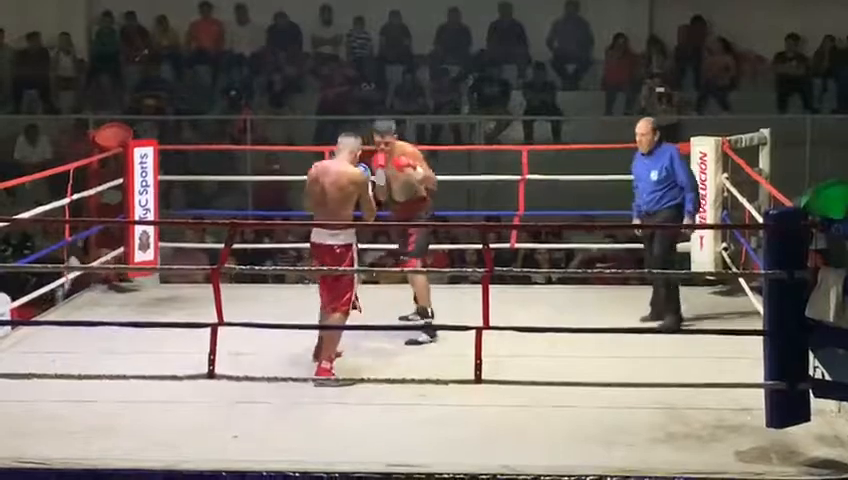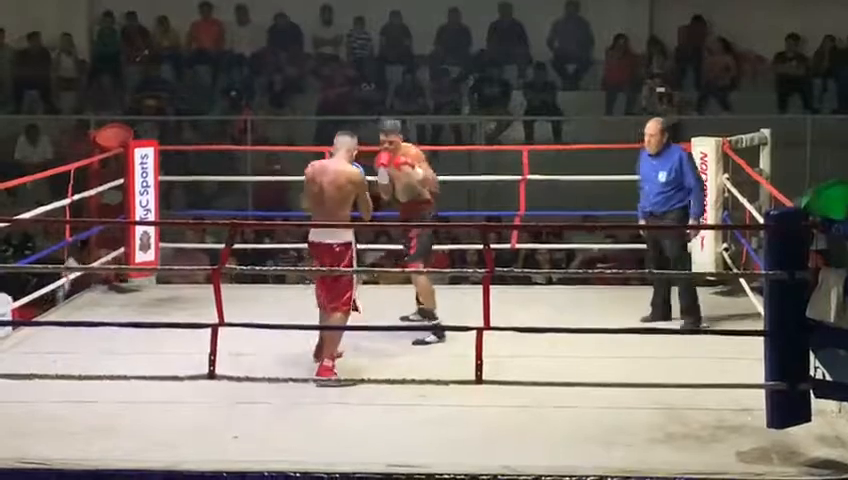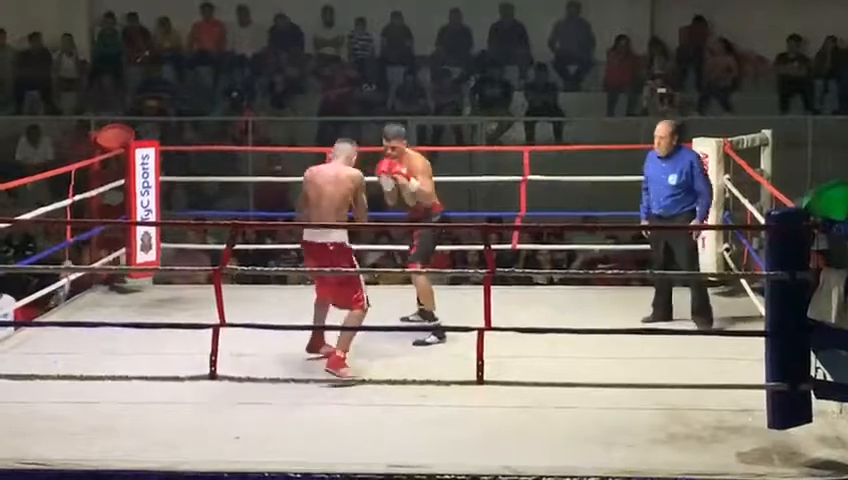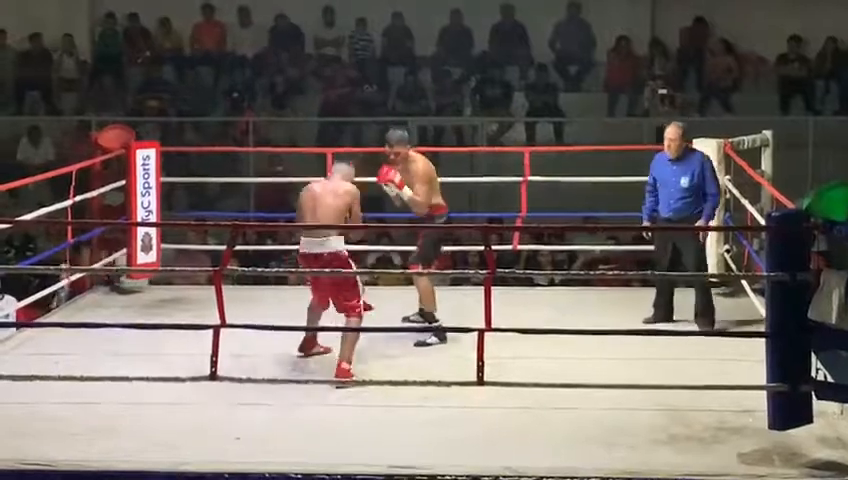
dt=0.1s
person 1, frame 1
left shoulder: (315, 170)
right shoulder: (357, 176)
right elbow: (370, 216)
right wrist: (367, 187)
left hip: (318, 240)
right hip: (341, 243)
left knee: (329, 299)
right knee: (340, 308)
left ankle: (323, 348)
right ankle: (324, 368)
person 1, frame 2
left shoulder: (312, 168)
right shoulder: (355, 174)
right elbow: (367, 215)
left hip: (316, 239)
right hip: (340, 242)
left knee: (326, 296)
right knee: (341, 307)
left ankle: (324, 348)
right ankle: (326, 367)
person 1, frame 3
left shoulder: (310, 174)
right shoulder: (354, 176)
left elbow: (300, 213)
right elbow: (362, 216)
left hip: (310, 240)
right hip: (334, 242)
left knee: (325, 292)
right knee: (357, 305)
left ankle: (317, 343)
right ankle: (338, 358)
person 1, frame 4
left shoulder: (308, 189)
right shoulder: (351, 190)
right elbow: (356, 227)
left hip: (307, 250)
right hip: (332, 251)
left knee: (320, 294)
right knee: (354, 310)
left ankle: (309, 344)
right ankle: (343, 368)
person 2, frame 1
left shoulder: (409, 152)
right shoulder: (379, 159)
left elbow: (432, 184)
right elbow: (382, 197)
left wrist: (413, 170)
right wrist: (379, 175)
left hip: (419, 211)
right hip: (400, 211)
left knee: (414, 264)
right knee: (407, 262)
left ankle: (428, 328)
right ankle: (422, 309)
person 2, frame 2
left shoulder: (413, 154)
right shoulder: (386, 157)
left elbow: (434, 186)
right elbow: (386, 196)
left wrist: (413, 169)
right wrist: (382, 172)
left hip: (422, 213)
right hip: (407, 213)
left knee: (416, 267)
right knee: (413, 264)
left ankle: (436, 328)
right ankle: (423, 310)
person 2, frame 3
left shoulder: (417, 162)
right shoulder: (390, 162)
left elbow: (428, 198)
right elbow: (391, 201)
left wrist: (408, 179)
right wrist: (386, 180)
left hip: (430, 216)
right hip: (417, 215)
left knee: (416, 268)
right knee: (415, 265)
left ankle: (436, 329)
right ankle: (424, 310)
person 2, frame 4
left shoulder: (418, 167)
right shoulder: (401, 164)
left elbow: (420, 207)
right elbow: (400, 202)
left wrist: (400, 186)
right wrist: (390, 186)
left hip: (436, 218)
right hip: (431, 218)
left knee: (418, 269)
right knee: (425, 265)
left ankle: (438, 330)
right ankle: (425, 312)
person 3, frame 1
left shoulder: (671, 154)
right shoulder: (638, 157)
left elbow: (689, 185)
left wrist: (689, 214)
right wrist: (636, 215)
left hip: (668, 215)
right hip: (648, 217)
left knee: (661, 261)
right knee: (652, 264)
left ankle: (672, 315)
right ankle: (659, 310)
person 3, frame 2
left shoulder: (679, 156)
right shoulder: (644, 157)
left elbow: (696, 188)
left wrist: (695, 216)
right wrist: (642, 216)
left hip: (674, 218)
right hip: (652, 219)
left knee: (679, 265)
right knee: (656, 266)
left ankle: (691, 315)
right ankle: (660, 310)
person 3, frame 3
left shoulder: (689, 158)
right shoulder: (651, 158)
left elbow: (704, 192)
left wrist: (699, 218)
right wrist: (644, 216)
left hip: (682, 221)
right hip: (658, 221)
left knee: (690, 268)
right knee: (660, 267)
left ankle: (702, 316)
right ankle: (661, 311)
person 3, frame 4
left shoulder: (699, 161)
right shoulder: (658, 161)
left elbow: (713, 194)
right elbow: (651, 192)
left wrist: (705, 219)
right wrist: (647, 217)
left hip: (691, 224)
right hip: (664, 223)
left knee: (697, 271)
right knee: (663, 269)
left ankle: (704, 319)
right ankle: (662, 312)
